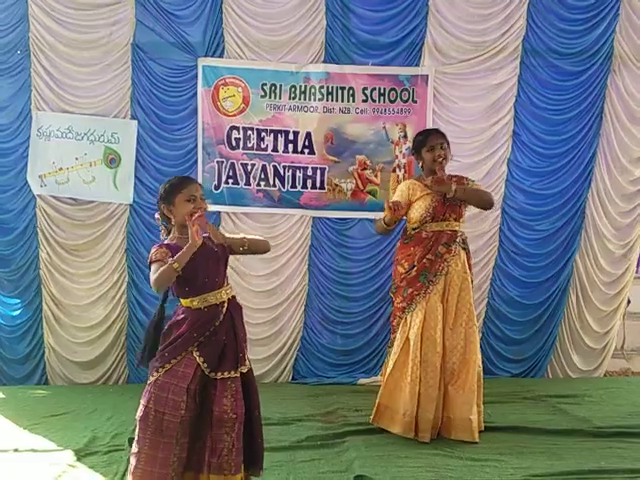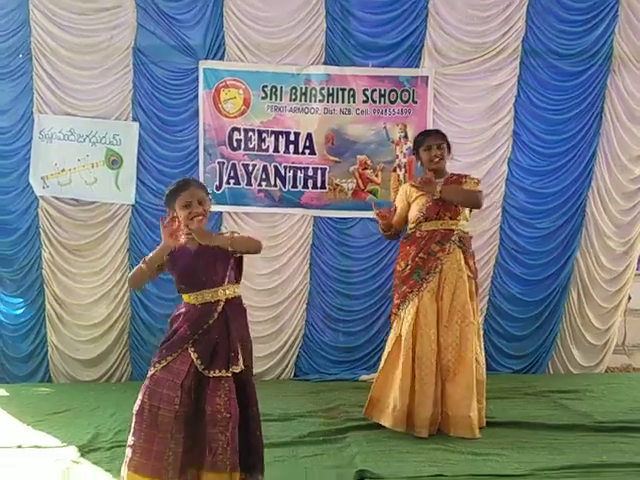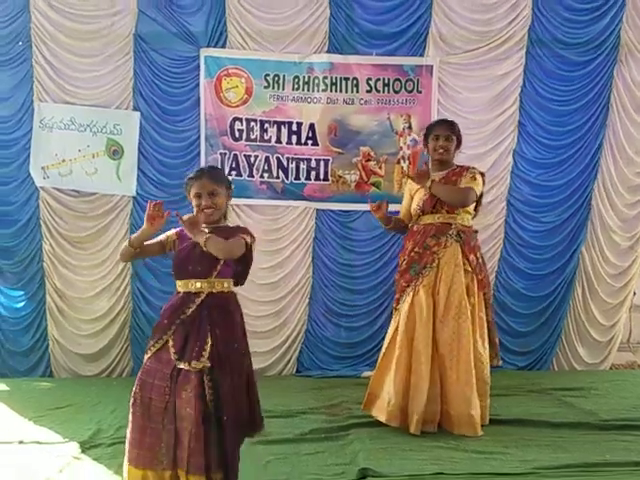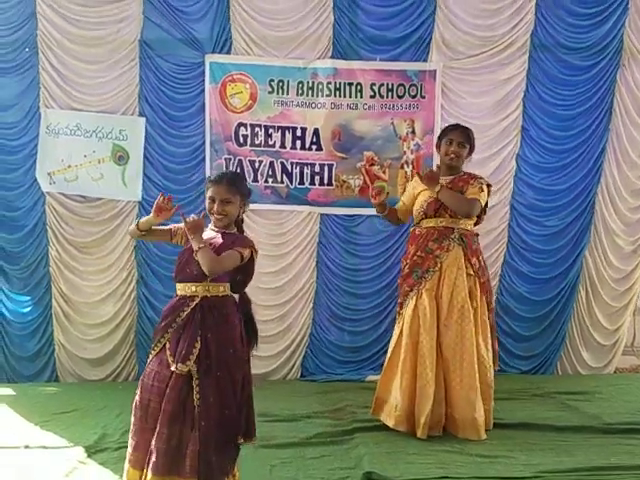
dt=0.3s
person 1, frame 1
left shoulder: (461, 183)
right shoulder: (408, 187)
left elbow: (488, 201)
right elbow: (380, 228)
left wrist: (449, 188)
right wrist: (389, 219)
left hip: (454, 268)
right hip: (418, 268)
left knee: (455, 337)
right knee: (419, 335)
left ankle: (452, 414)
right ankle: (415, 414)
person 1, frame 2
left shoulder: (464, 181)
right shoulder: (409, 189)
left elbow: (477, 200)
right elbow: (393, 232)
left wrist: (437, 189)
right wrist: (385, 224)
left hip: (455, 266)
right hip: (418, 265)
left knee: (456, 334)
right knee: (417, 332)
left ankle: (454, 411)
right ankle: (415, 410)
person 1, frame 3
left shoulder: (470, 174)
right shoulder: (414, 182)
left elbow: (463, 199)
right elbow: (404, 224)
left wrist: (430, 184)
right wrist: (385, 219)
left hip: (458, 261)
right hip: (420, 260)
left knee: (457, 330)
right knee: (417, 328)
left ankle: (457, 408)
right ankle: (417, 407)
person 1, frame 4
left shoulder: (476, 183)
right shoulder: (419, 181)
left elbow: (469, 210)
right elbow: (399, 217)
left wrist: (438, 188)
right wrist: (381, 206)
left hip: (460, 265)
right hip: (422, 264)
left knee: (459, 334)
right knee: (420, 332)
left ankle: (461, 412)
right ankle: (422, 411)
person 2, frame 1
left shoulder: (217, 242)
right shoulder: (164, 251)
left elbow: (264, 247)
right elbow: (158, 284)
left wrist: (221, 238)
right wrist: (191, 246)
left hip: (225, 332)
right hip: (190, 333)
left knee: (222, 413)
right knee: (167, 409)
person 2, frame 2
left shoulder: (226, 242)
right shoulder: (170, 252)
left elbow: (255, 246)
right elbow: (134, 282)
left wrist: (211, 239)
right wrist: (166, 246)
left hip: (226, 332)
right hip: (189, 332)
left knee: (221, 412)
right knee: (162, 404)
person 2, frame 3
left shoulder: (239, 234)
right shoulder: (180, 235)
left elbow: (225, 252)
right elbow: (126, 255)
left wrist: (198, 233)
right wrist: (148, 229)
left hip: (217, 324)
right hip: (180, 323)
left knee: (208, 404)
right knee: (155, 398)
person 2, frame 4
left shoulder: (241, 244)
right shoulder: (189, 232)
left elbow: (213, 267)
right elbow: (135, 233)
left wrist: (197, 238)
right wrist: (154, 218)
left hip: (214, 328)
right hip: (179, 326)
left knee: (205, 408)
right knee: (156, 401)
